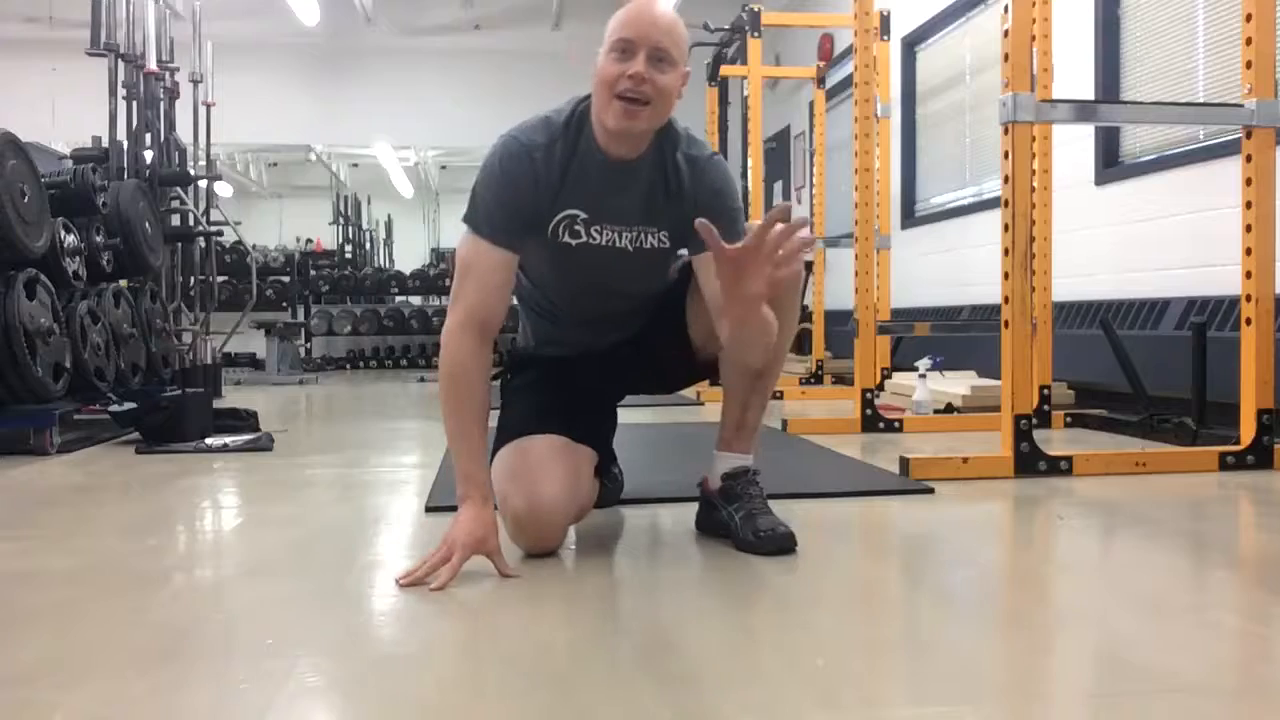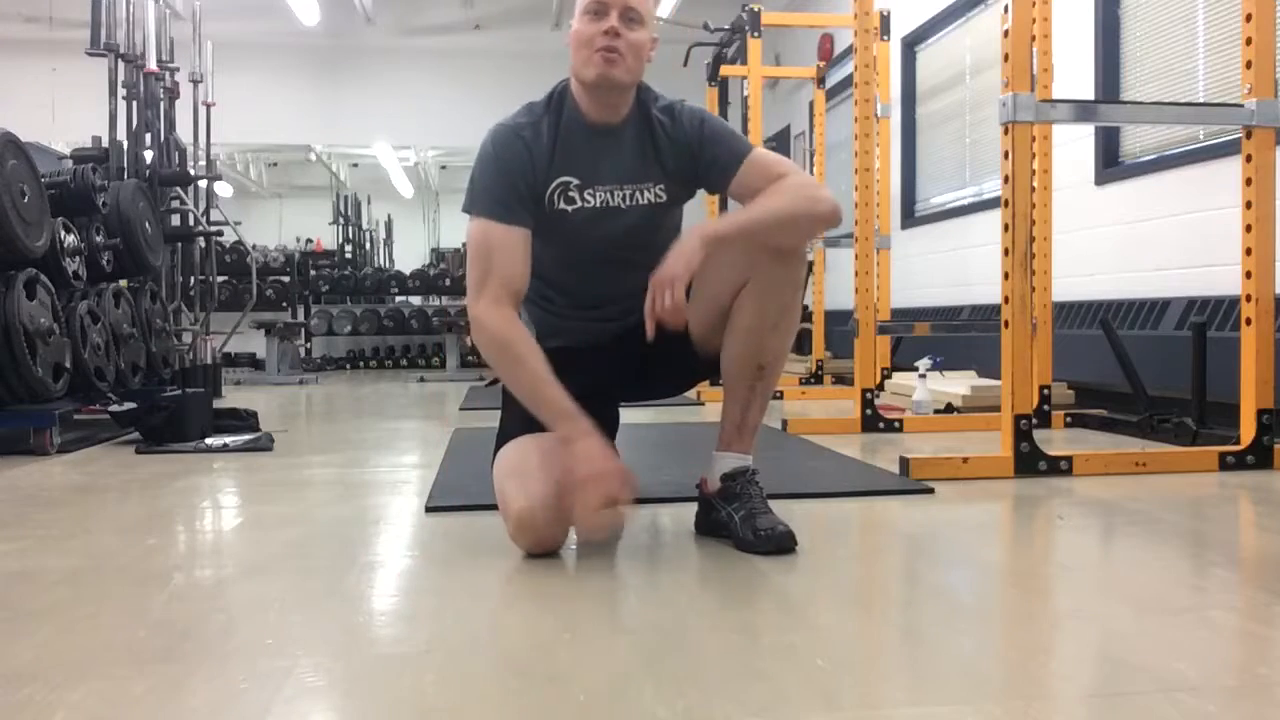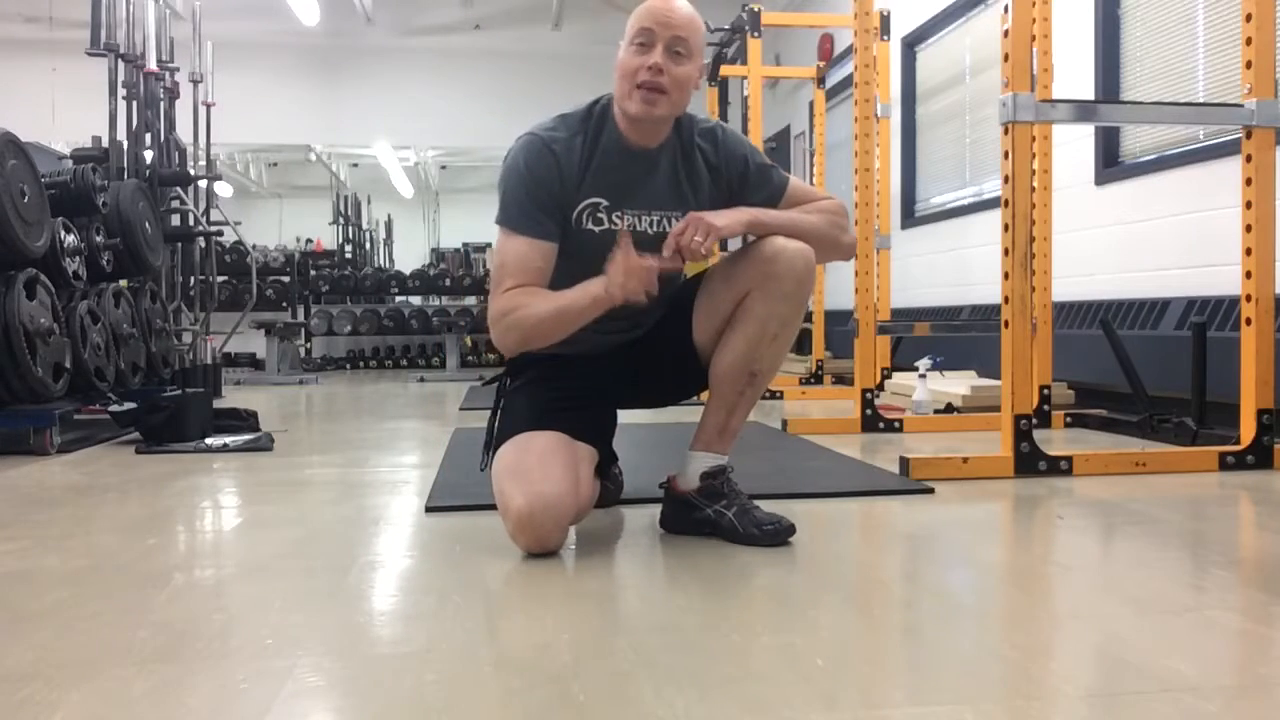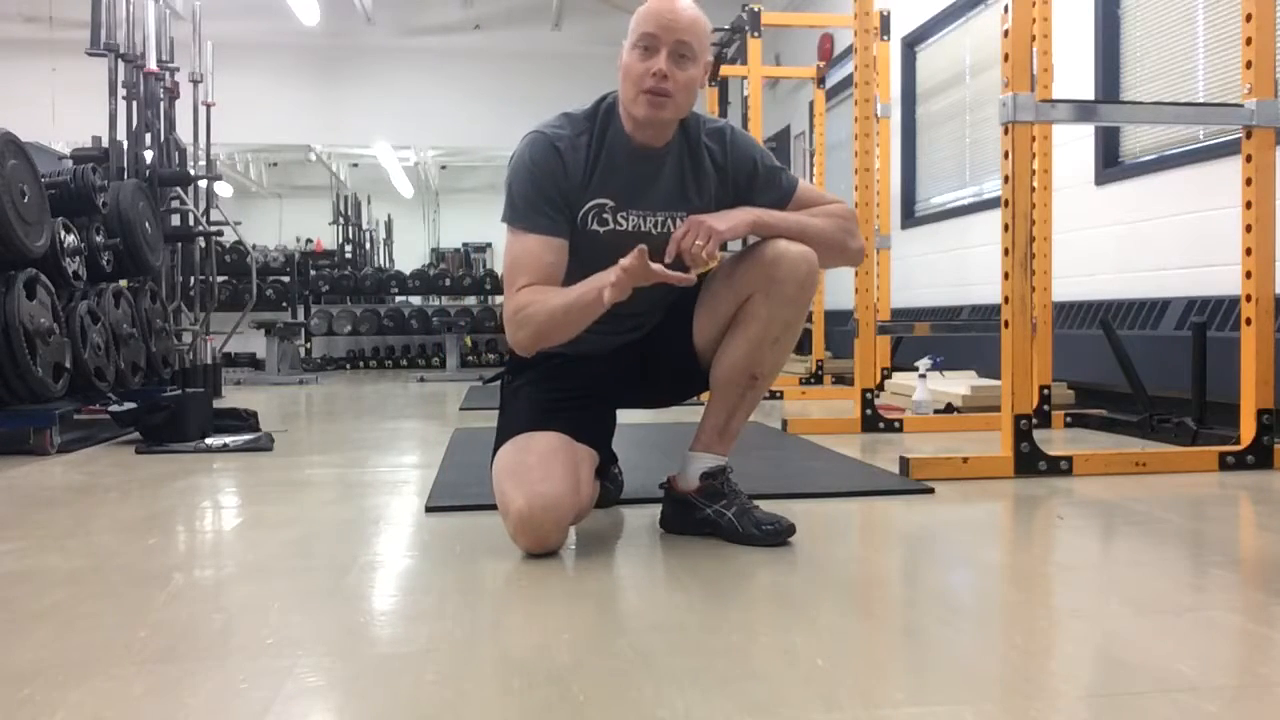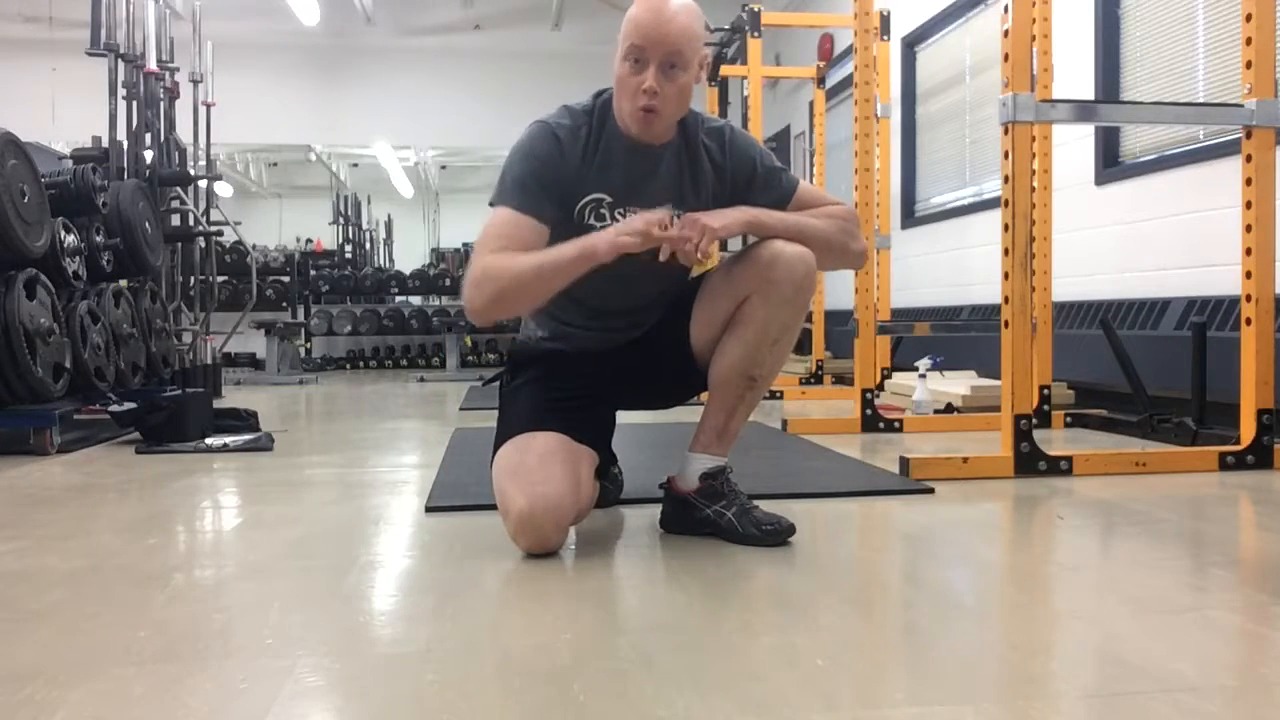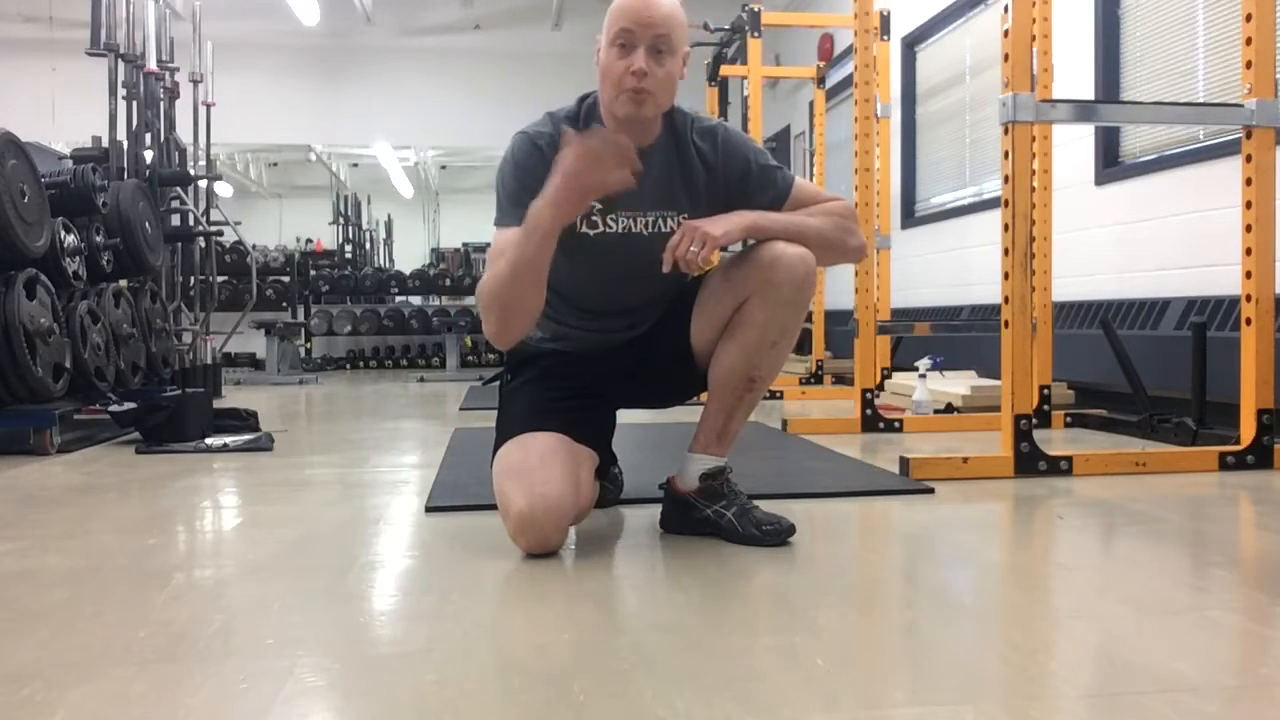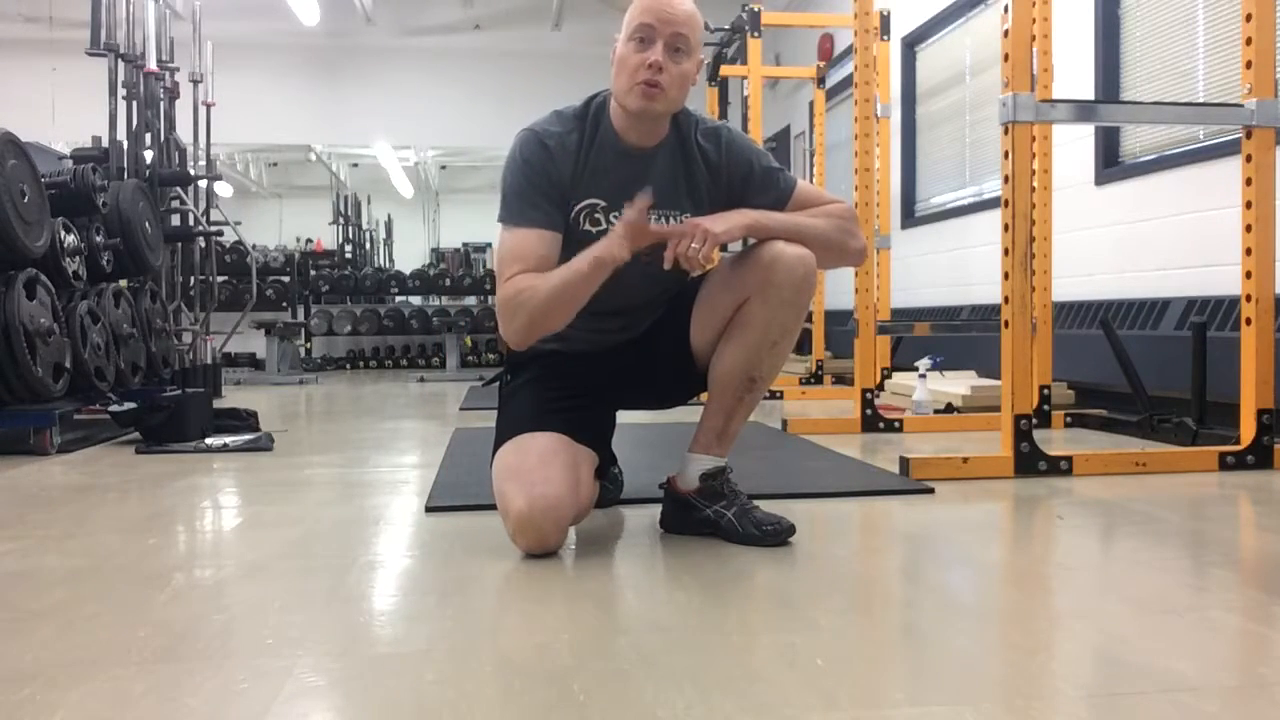
dt=0.7s
person 1, frame 1
left shoulder: (700, 172)
right shoulder: (525, 156)
left elbow: (755, 349)
right elbow: (469, 328)
left wrist: (743, 304)
right wrist: (475, 501)
left hip: (656, 331)
right hip: (558, 357)
left knee: (779, 259)
right knee: (536, 523)
left ankle: (730, 482)
right ankle: (595, 471)
person 1, frame 2
left shoulder: (681, 128)
right shoulder: (517, 143)
left elbow: (818, 203)
right elbow: (492, 309)
left wrist: (702, 235)
right wrist: (577, 438)
left hip: (661, 326)
right hip: (561, 355)
left knee: (777, 246)
right knee: (538, 521)
left ankle: (729, 481)
right ankle: (599, 455)
person 1, frame 3
left shoulder: (715, 151)
right shoulder: (545, 154)
left elbow: (839, 231)
right elbow: (507, 326)
left wrist: (745, 216)
right wrist: (607, 288)
left hip: (661, 340)
right hip: (562, 359)
left knee: (788, 259)
right knee: (536, 520)
left ankle: (700, 483)
right ankle: (593, 471)
person 1, frame 4
left shoulder: (722, 150)
right shoulder: (551, 152)
left elbow: (848, 236)
right elbow: (524, 328)
left wrist: (747, 217)
right wrist: (611, 284)
left hip: (664, 340)
right hip: (566, 358)
left knee: (790, 263)
right knee: (537, 520)
left ankle: (700, 483)
right ankle: (593, 470)
person 1, frame 5
left shoulder: (722, 150)
right shoulder: (554, 143)
left elbow: (850, 240)
right elbow: (480, 296)
left wrist: (743, 217)
right wrist: (601, 244)
left hip: (666, 340)
right hip: (564, 357)
left knee: (788, 263)
right knee: (536, 521)
left ankle: (698, 485)
right ankle: (592, 471)
person 1, frame 6
left shoulder: (713, 148)
right shoulder: (538, 151)
left elbow: (848, 234)
right elbow: (500, 328)
left wrist: (744, 221)
right wrist: (549, 213)
left hip: (666, 338)
right hip: (564, 357)
left knee: (788, 264)
right knee: (536, 522)
left ankle: (699, 484)
right ankle: (593, 470)
person 1, frame 7
left shoulder: (716, 150)
right shoulder: (545, 148)
left elbow: (849, 238)
right elbow: (516, 324)
left wrist: (744, 220)
right wrist: (607, 249)
left hip: (665, 339)
right hip: (563, 358)
left knee: (788, 263)
right knee: (535, 521)
left ankle: (699, 484)
right ankle: (591, 469)
